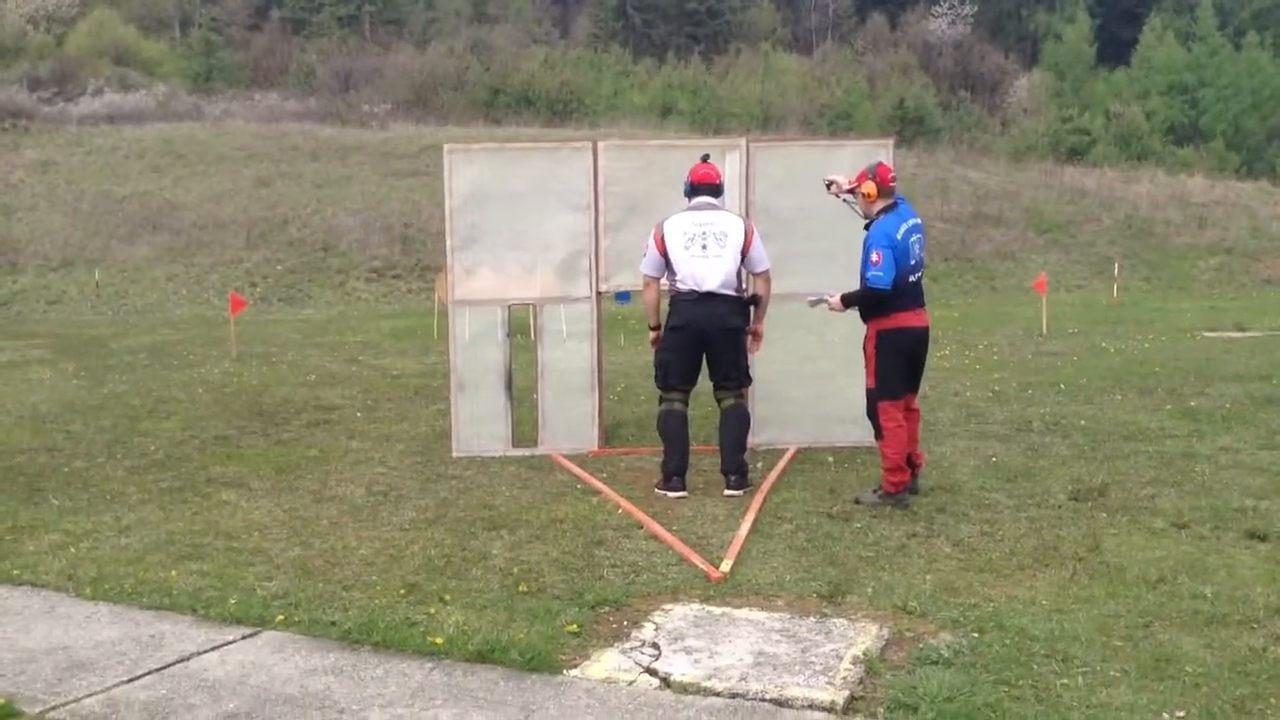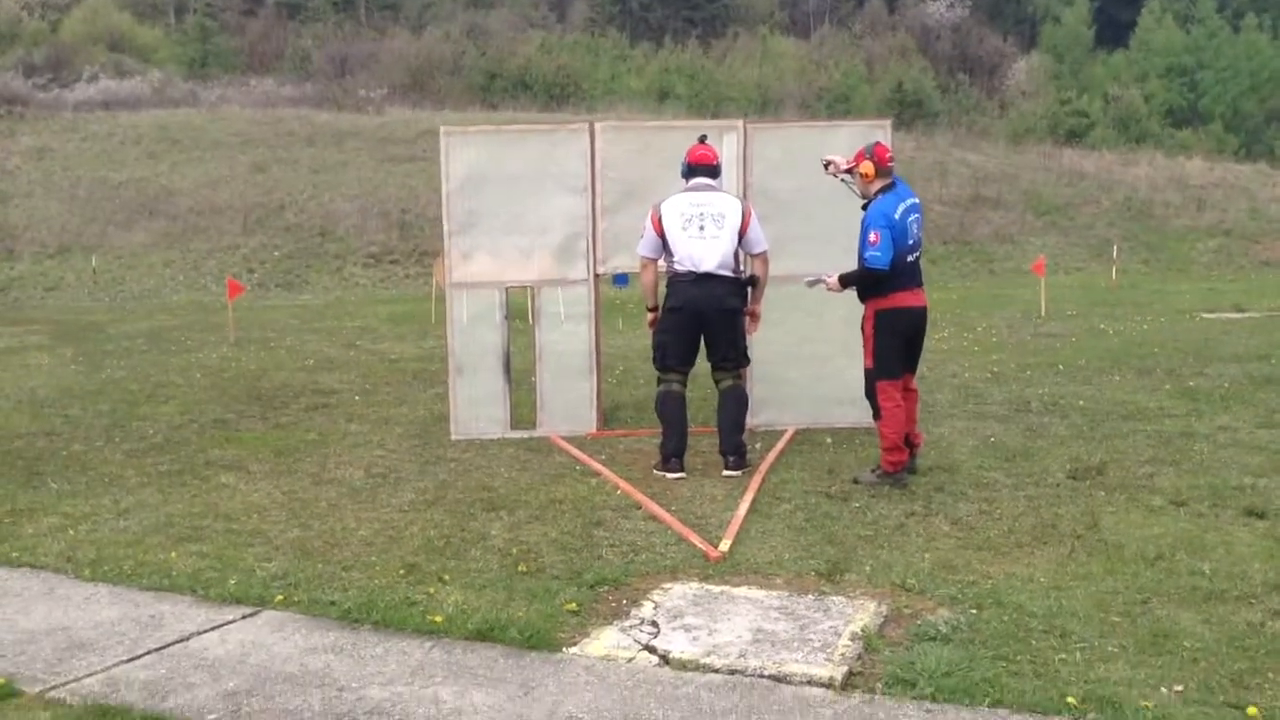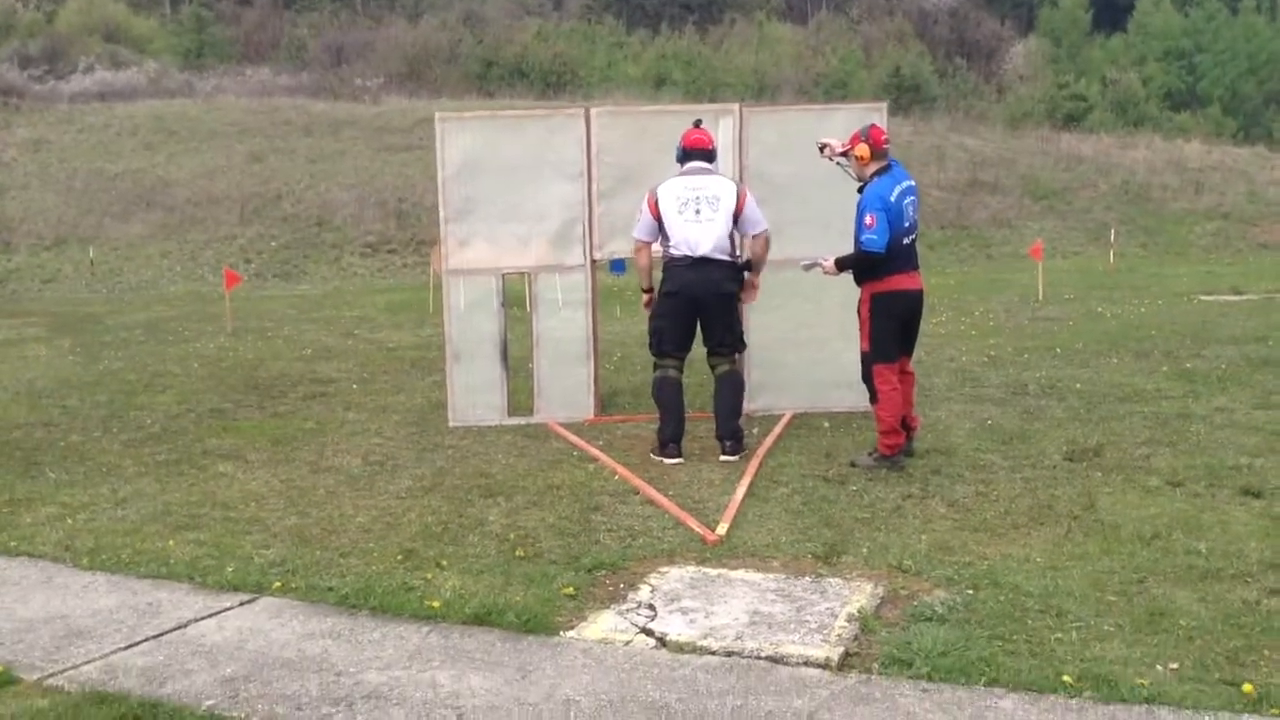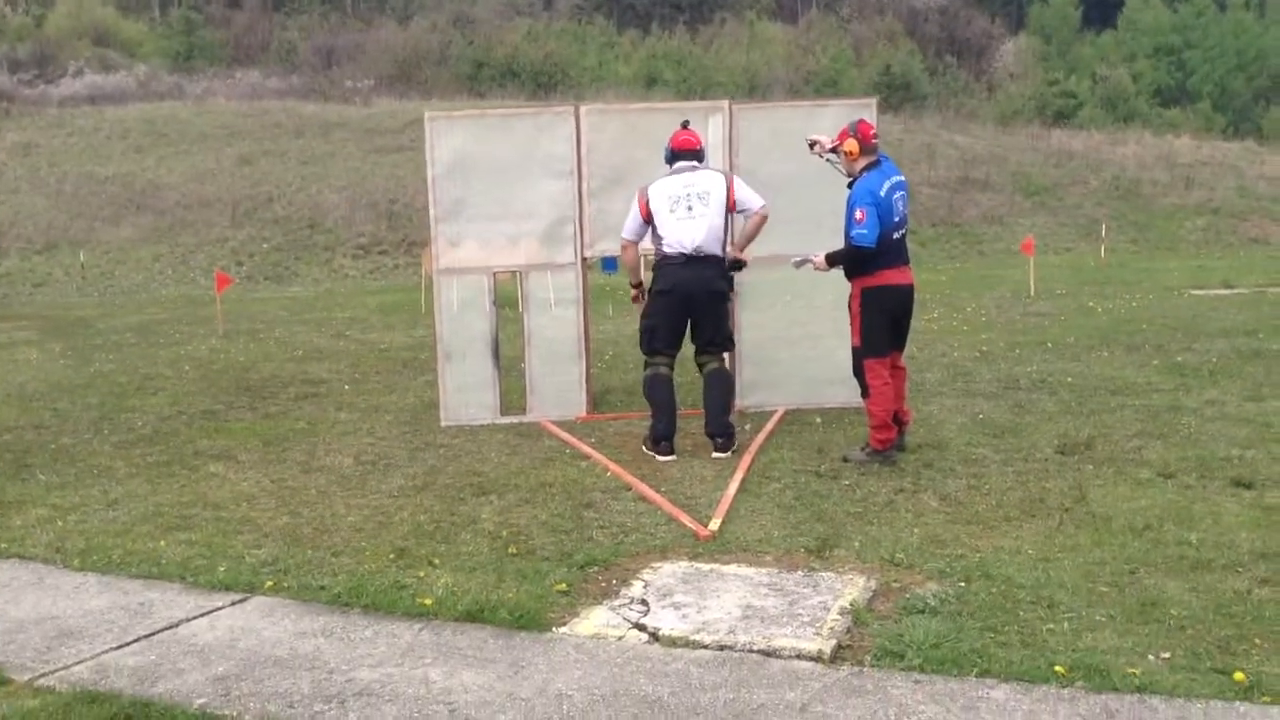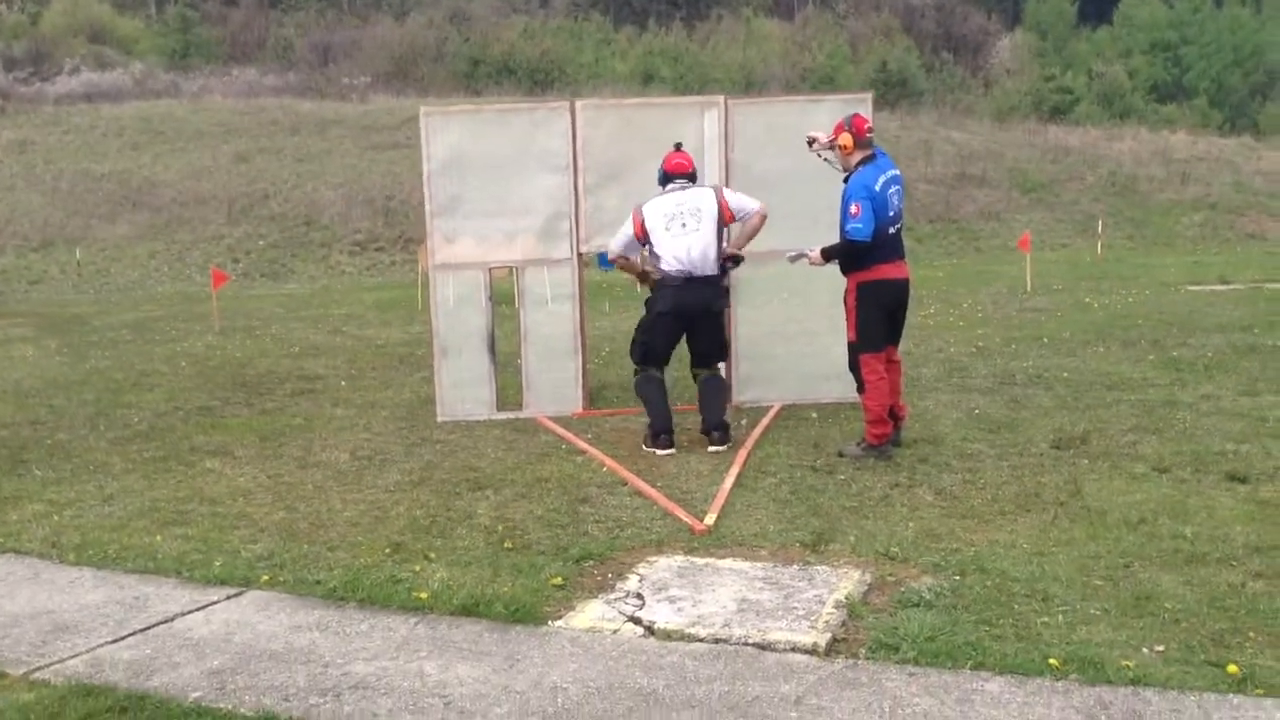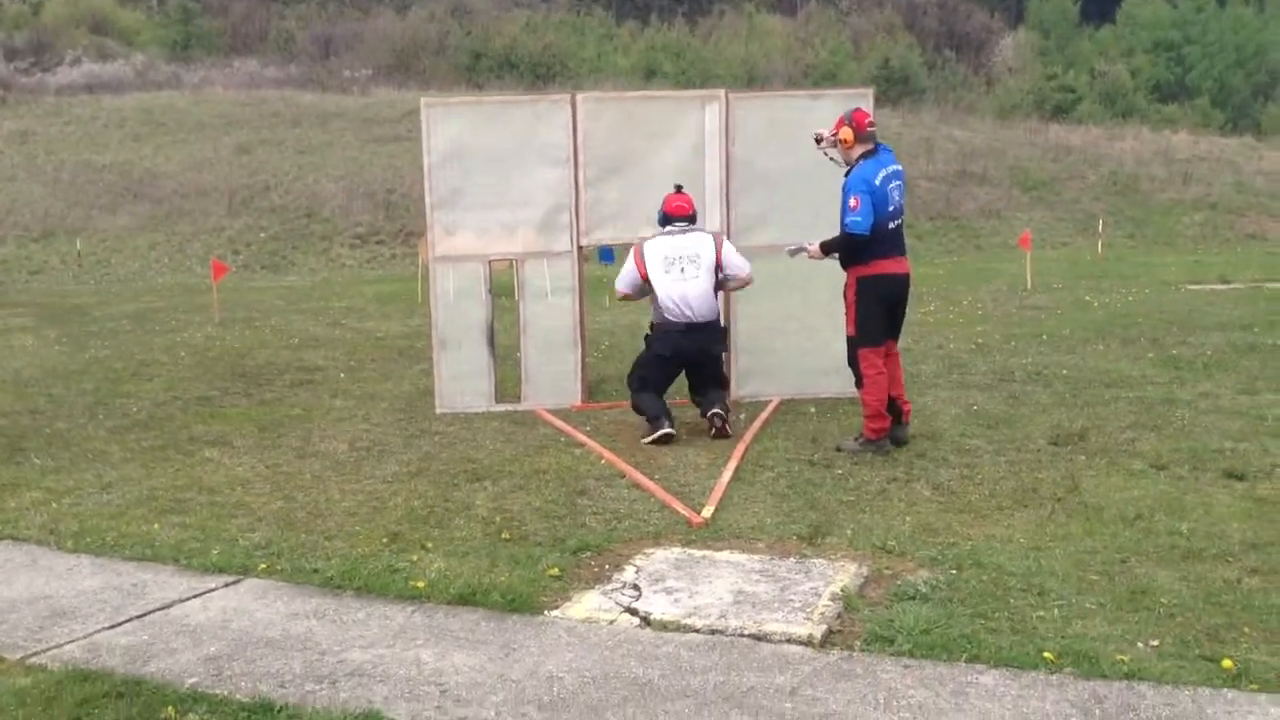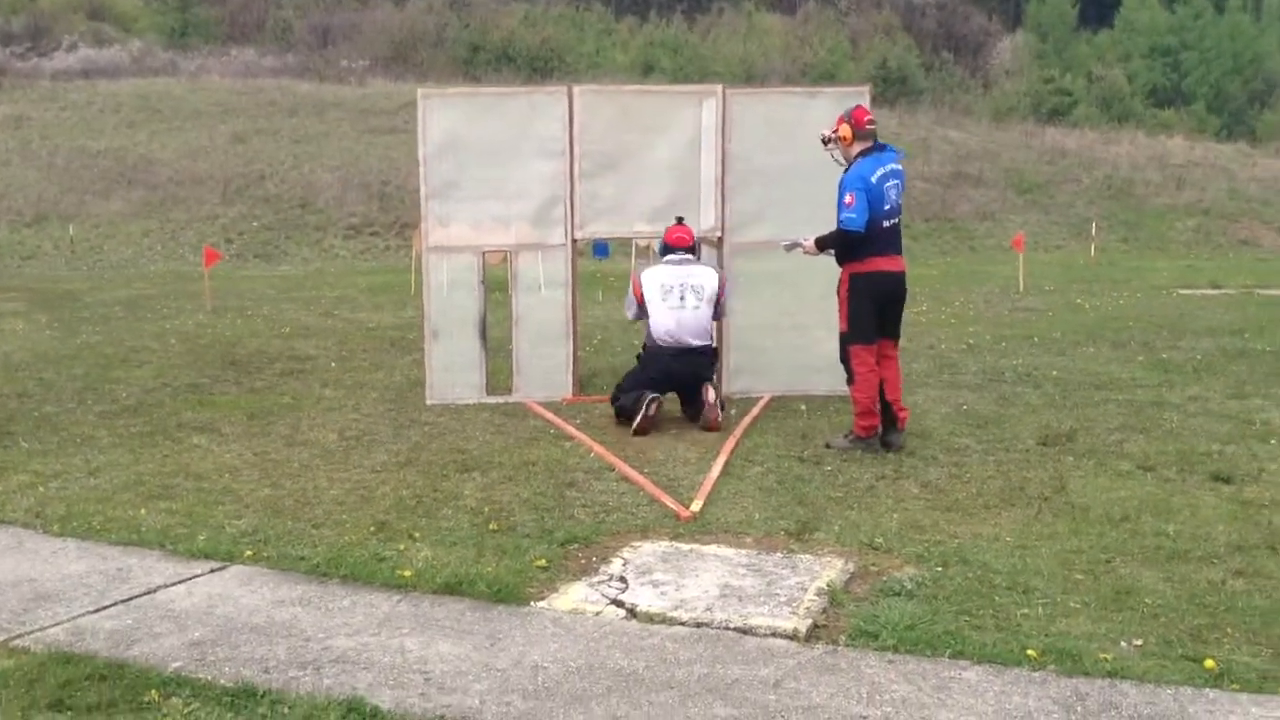
dt=0.2s
person 1, frame 1
left shoulder: (880, 232)
right shoulder: (908, 213)
left elbow: (878, 289)
right elbow: (888, 199)
left wrist: (845, 300)
right wrist: (849, 187)
left hip: (889, 331)
right hip: (917, 324)
left knee: (886, 409)
right knee: (906, 403)
left ankle: (894, 487)
right ankle: (910, 472)
person 1, frame 2
left shoulder: (878, 212)
right shoulder: (906, 193)
left elbow: (876, 269)
right elbow: (886, 179)
left wrist: (843, 280)
right wrist: (847, 166)
left hip: (888, 310)
right hip: (915, 304)
left knee: (885, 388)
right knee: (904, 383)
left ankle: (892, 466)
right ankle: (909, 451)
person 1, frame 3
left shoulder: (873, 196)
right shoulder: (902, 176)
left elbow: (872, 253)
right elbow: (882, 162)
left wrist: (839, 264)
right wrist: (842, 150)
left hip: (883, 294)
right hip: (912, 287)
left knee: (881, 372)
right knee: (901, 366)
left ankle: (890, 449)
right ankle: (906, 435)
person 1, frame 4
left shoulder: (863, 191)
right shoulder: (892, 171)
left elbow: (862, 247)
right elbow: (872, 158)
left wrist: (829, 259)
right wrist: (832, 146)
left hip: (874, 288)
right hip: (903, 282)
left knee: (872, 367)
right knee: (892, 361)
left ankle: (881, 444)
right ankle: (898, 429)
person 1, frame 5
left shoulder: (858, 185)
right shoulder: (888, 165)
left elbow: (857, 241)
right elbow: (870, 152)
left wrist: (825, 255)
right wrist: (830, 143)
left hip: (870, 283)
right hip: (898, 277)
left knee: (868, 362)
right knee: (888, 356)
left ankle: (877, 439)
right ankle: (894, 425)
person 1, frame 6
left shoulder: (858, 179)
right shoulder: (890, 161)
left elbow: (856, 234)
right elbow: (876, 148)
left wrist: (824, 248)
right wrist: (835, 141)
left hip: (869, 277)
right hip: (898, 273)
left knee: (867, 357)
right knee: (888, 351)
left ankle: (875, 434)
right ankle: (899, 422)
person 1, frame 7
left shoulder: (854, 177)
right shoulder: (893, 161)
left elbow: (851, 231)
left wrist: (818, 244)
right wrist: (841, 147)
left hip: (863, 275)
right hip: (895, 272)
left knee: (860, 355)
right knee: (887, 352)
left ankle: (865, 432)
right ankle: (894, 427)
person 2, frame 1
left shoulder: (667, 227)
right shoulder: (741, 225)
left elbow: (650, 282)
right elbow: (763, 278)
left wrist: (654, 326)
right wrist: (758, 321)
left hip: (684, 313)
right hip: (727, 313)
left knee: (673, 395)
right knee: (732, 394)
left ankle: (674, 478)
right ankle: (734, 476)
person 2, frame 2
left shoulder: (664, 208)
right shoulder: (738, 206)
left elbow: (647, 264)
right elbow: (760, 259)
left wrist: (652, 308)
right wrist: (755, 302)
left hip: (681, 294)
right hip: (725, 294)
left knee: (672, 376)
right knee: (730, 375)
left ankle: (672, 459)
right ankle: (733, 457)
person 2, frame 3
left shoulder: (660, 192)
right shoulder: (733, 189)
left elbow: (642, 246)
right elbow: (761, 237)
left wrist: (647, 289)
right wrist: (753, 275)
left hip: (678, 278)
right hip: (721, 277)
left knee: (668, 362)
right knee: (725, 360)
left ankle: (669, 444)
right ankle: (730, 442)
person 2, frame 4
left shoulder: (651, 190)
right shoulder: (722, 181)
left elbow: (627, 245)
right elbow: (760, 212)
left wrist: (636, 284)
right wrist: (737, 249)
left hip: (670, 276)
right hip: (711, 275)
left knee: (658, 361)
right knee: (713, 358)
left ankle: (662, 441)
right ankle: (721, 437)
person 2, frame 5
left shoulder: (645, 210)
right shoulder: (714, 196)
left elbow: (616, 254)
right elbow: (759, 212)
left wrist: (642, 273)
right wrist: (735, 248)
left hip: (668, 297)
right hip: (709, 295)
left knee: (647, 365)
right knee: (708, 366)
left ankle: (660, 434)
right ankle: (716, 431)
person 2, frame 6
left shoulder: (645, 249)
right shoulder: (714, 243)
left elbow: (622, 292)
right elbow: (745, 277)
left hip: (667, 336)
right hip: (708, 335)
left knee: (641, 387)
right knee: (708, 389)
left ankle: (659, 420)
right ankle: (715, 411)
person 2, frame 7
left shoulder: (645, 276)
right shoulder: (713, 275)
left elbow: (632, 315)
right elbow: (719, 314)
left hip: (658, 359)
right hip: (699, 360)
left knee: (621, 399)
right knee: (697, 406)
left ankle: (642, 403)
right ankle: (706, 400)
